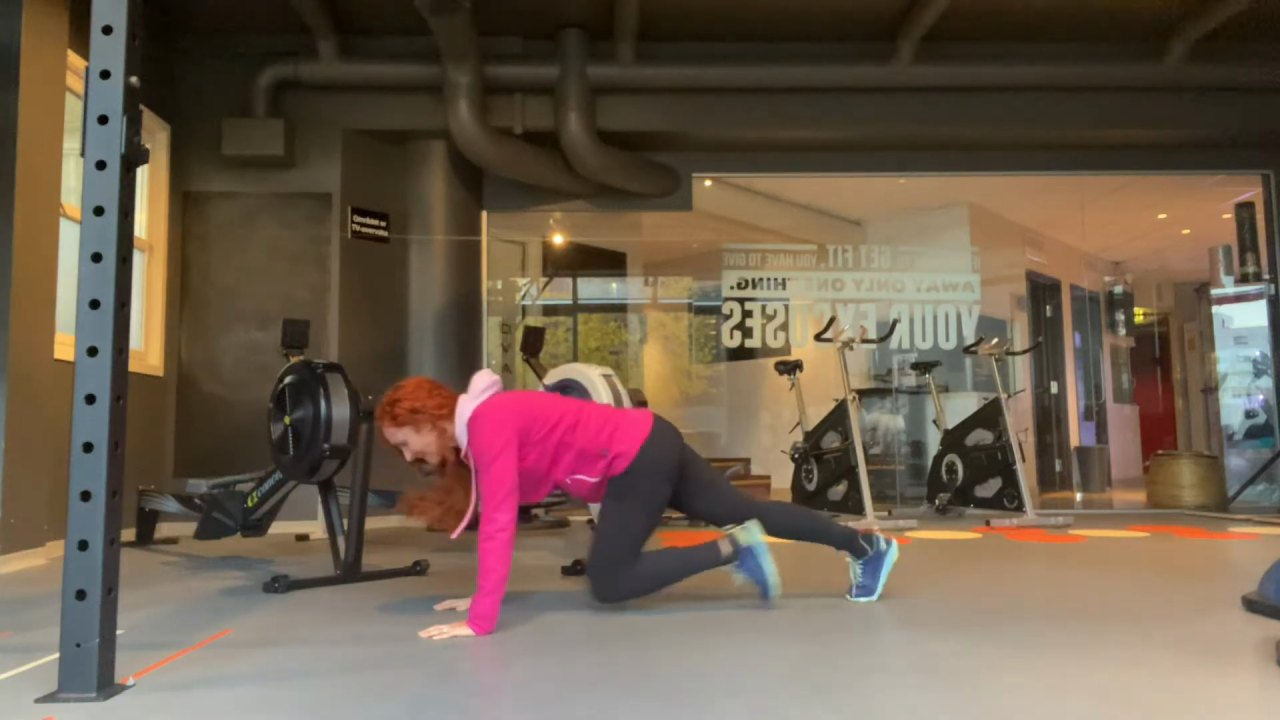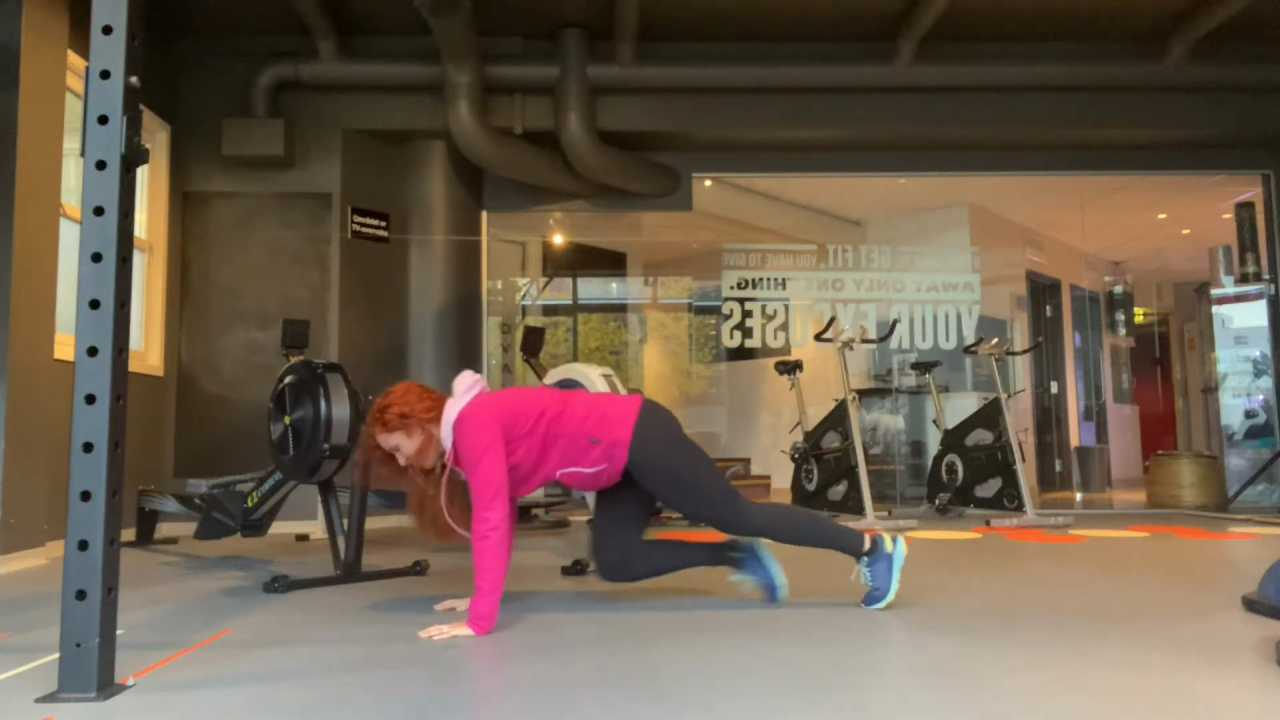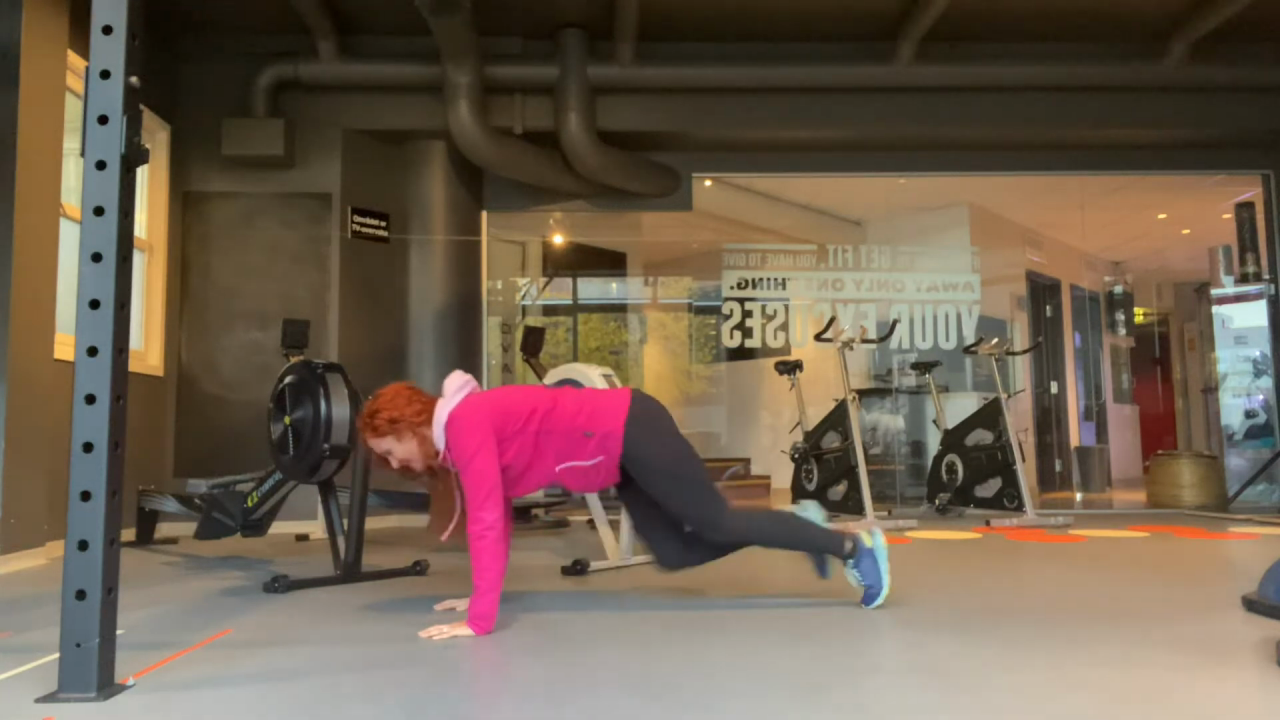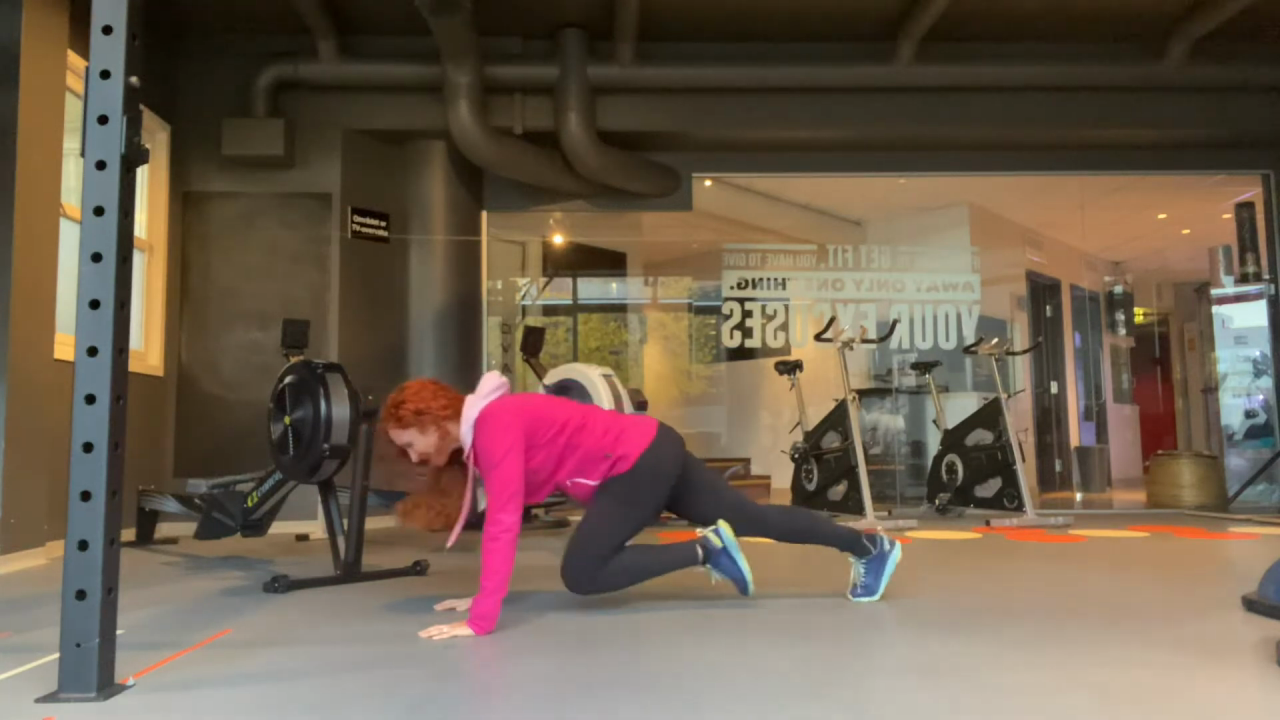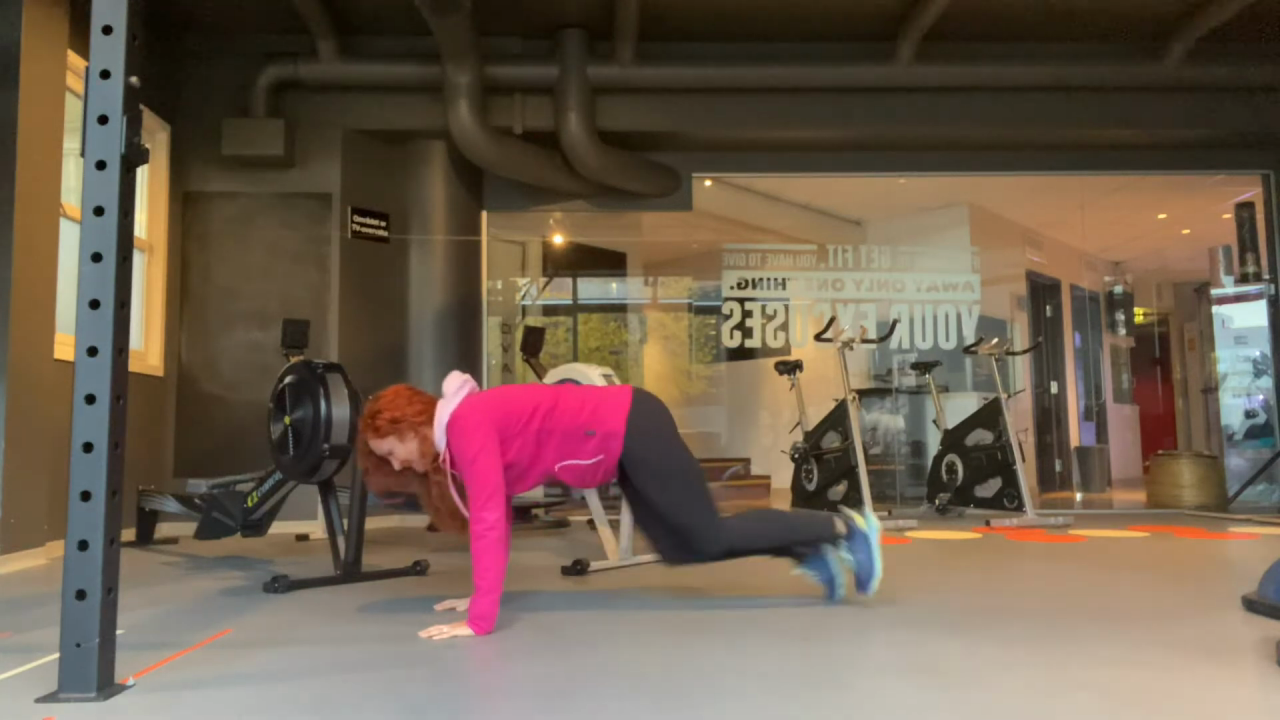
dt=0.3s
person 1, frame 1
left shoulder: (488, 425)
right shoulder: (477, 428)
left elbow: (498, 523)
right elbow: (502, 515)
left wrist: (481, 619)
right wrist: (483, 595)
left hip: (640, 454)
right hip: (644, 448)
left knee: (608, 581)
right knee: (746, 511)
left ankle: (733, 549)
right ankle: (868, 547)
person 1, frame 2
left shoulder: (473, 426)
right shoulder: (472, 430)
left elbow: (491, 522)
right elbow: (501, 515)
left wrist: (480, 617)
right wrist: (481, 591)
left hip: (638, 438)
right hip: (624, 448)
left knee: (738, 516)
right knee: (614, 564)
left ankle: (876, 547)
right ankle: (743, 561)
person 1, frame 3
left shoulder: (465, 425)
right shoulder: (466, 428)
left elbow: (485, 523)
right elbow: (498, 516)
left wrist: (479, 619)
right wrist: (479, 593)
left hip: (633, 430)
right hip: (620, 440)
left knee: (714, 524)
right knee: (674, 554)
left ankle: (855, 545)
right ankle: (800, 524)
person 1, frame 4
left shoulder: (495, 426)
right shoulder: (477, 433)
left elbow: (504, 524)
right elbow: (503, 515)
left wrist: (482, 619)
right wrist: (485, 595)
left hip: (644, 458)
right hip: (648, 457)
left knee: (581, 572)
right knee: (747, 517)
left ankle: (706, 548)
right ankle: (871, 546)
person 1, frame 5
left shoulder: (467, 425)
right shoulder: (463, 430)
left elbow: (488, 520)
right elbow: (491, 515)
left wrist: (479, 619)
right wrist: (479, 594)
left hip: (631, 427)
right hip: (622, 436)
left knee: (710, 537)
right knee: (677, 549)
left ankle: (847, 529)
right ankle: (809, 550)
